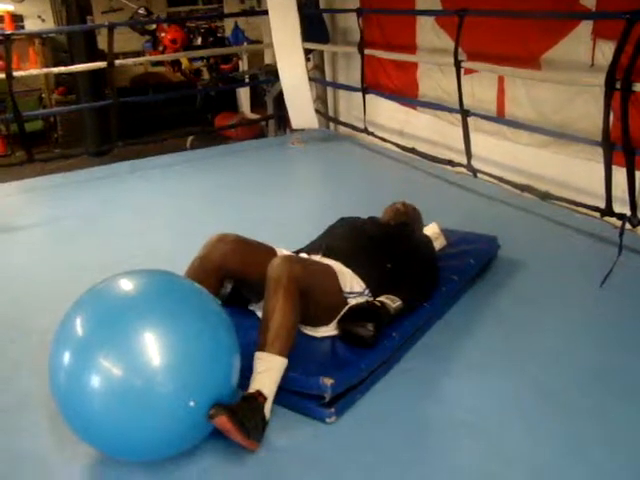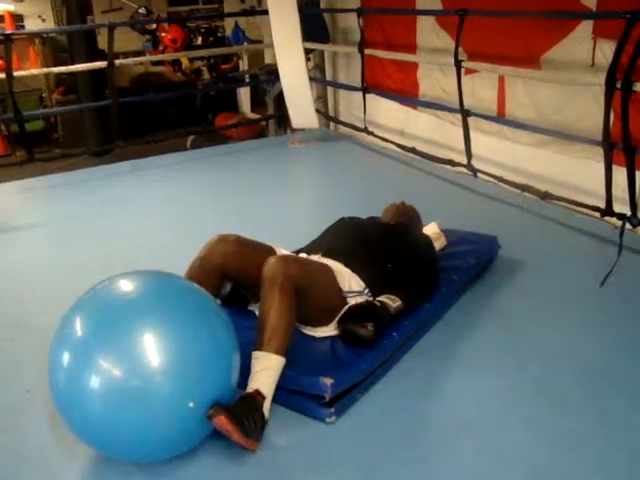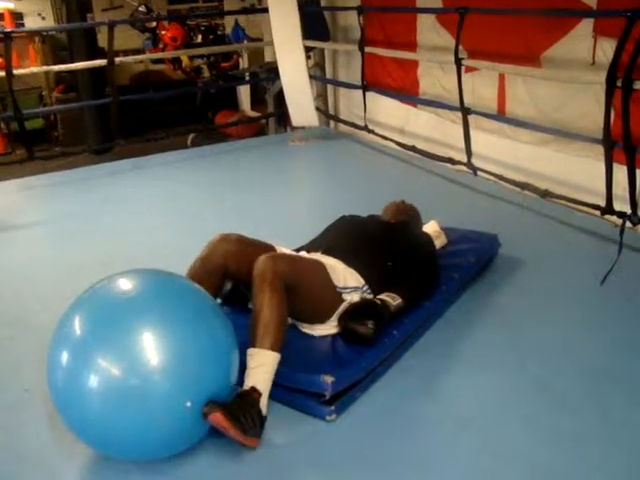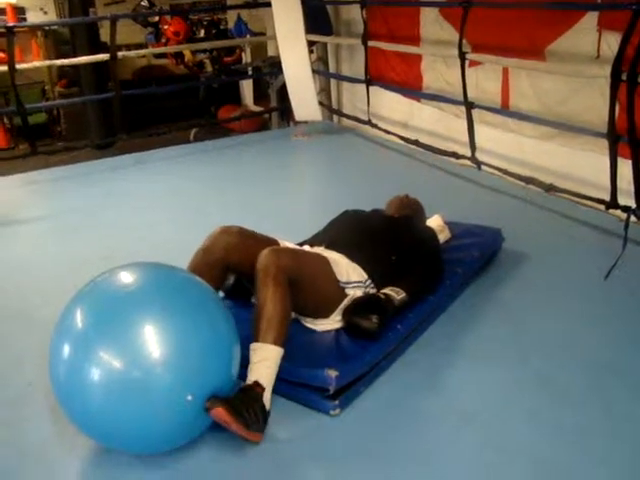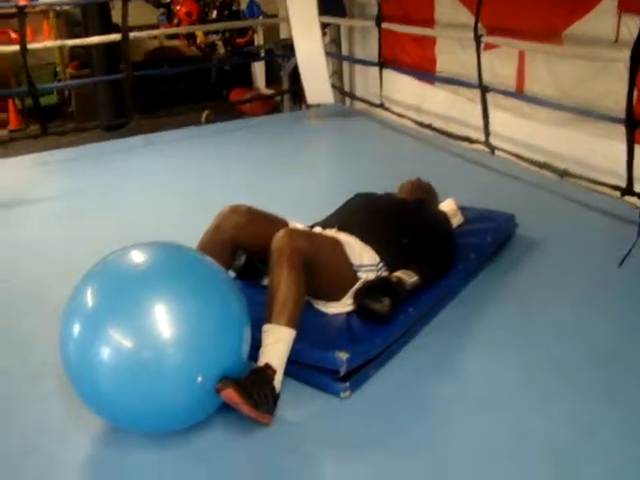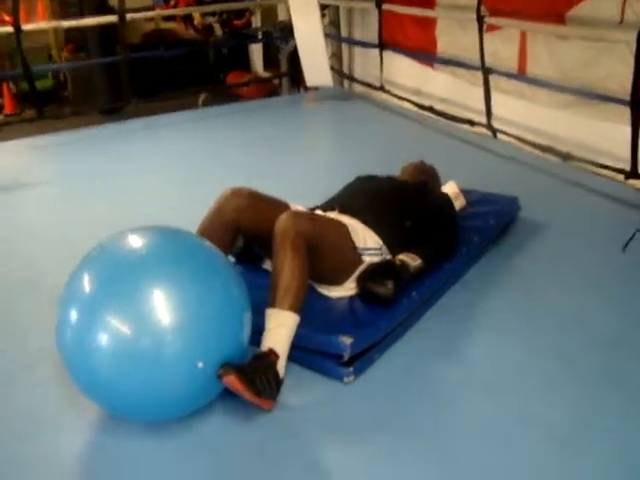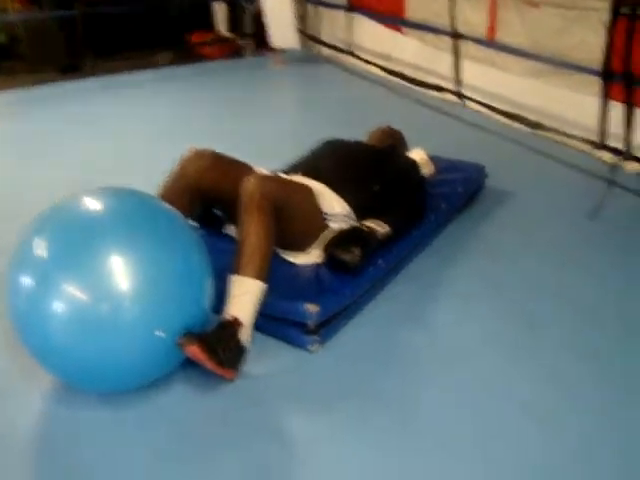
dt=0.2s
person 1, frame 1
left shoulder: (416, 244)
right shoulder: (349, 223)
left elbow: (421, 283)
left wrist: (383, 308)
right wrist: (243, 279)
left hip: (347, 283)
right hip: (300, 267)
left knee: (285, 268)
right knee: (223, 247)
left ankle: (258, 406)
person 1, frame 2
left shoulder: (415, 243)
right shoulder: (349, 223)
left elbow: (422, 283)
left wrist: (383, 308)
right wrist: (246, 278)
left hip: (346, 281)
left knee: (281, 268)
right knee: (223, 247)
left ankle: (256, 405)
person 1, frame 3
left shoulder: (416, 241)
right shoulder: (350, 221)
left elbow: (422, 280)
left wrist: (384, 306)
right wrist: (243, 279)
left hip: (345, 280)
left knee: (271, 265)
right knee: (225, 247)
left ankle: (254, 403)
person 1, frame 4
left shoulder: (419, 236)
right shoulder: (353, 216)
left elbow: (426, 275)
left wrist: (387, 300)
right wrist: (244, 274)
left hip: (348, 273)
left knee: (274, 260)
right knee: (227, 238)
left ankle: (257, 398)
person 1, frame 5
left shoulder: (431, 219)
right shoulder: (366, 199)
left elbow: (438, 258)
left wrist: (399, 284)
right wrist: (258, 253)
left hip: (360, 257)
right hip: (315, 244)
left knee: (289, 241)
right knee: (236, 218)
left ankle: (268, 379)
person 1, frame 6
left shoulder: (433, 202)
right shoulder: (369, 182)
left elbow: (441, 241)
left wrist: (402, 267)
right wrist: (258, 236)
left hip: (363, 242)
left knee: (293, 224)
right knee: (237, 200)
left ankle: (271, 365)
person 1, frame 7
left shoulder: (400, 168)
right shoulder: (336, 146)
left elbow: (410, 207)
right elbow: (291, 173)
left wrist: (370, 234)
right wrist: (221, 199)
left hip: (330, 206)
right hip: (280, 199)
left knee: (259, 187)
right knee: (200, 162)
left ankle: (234, 333)
